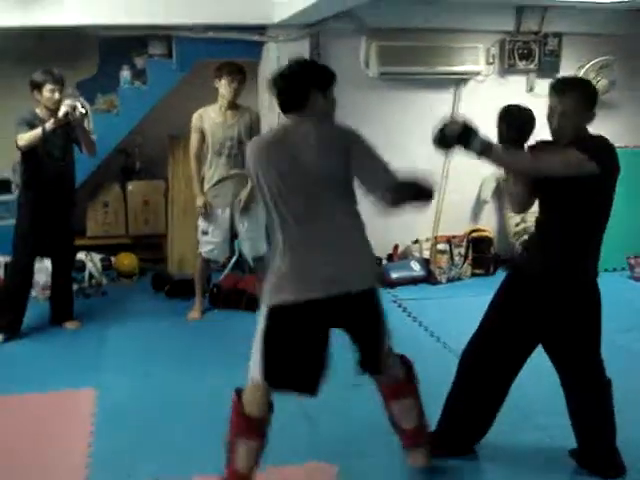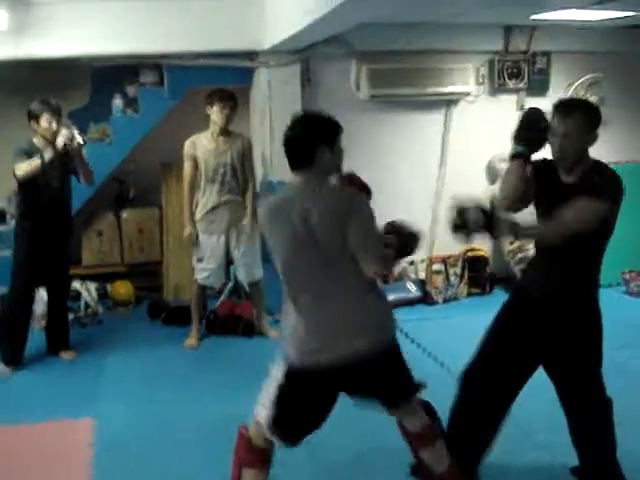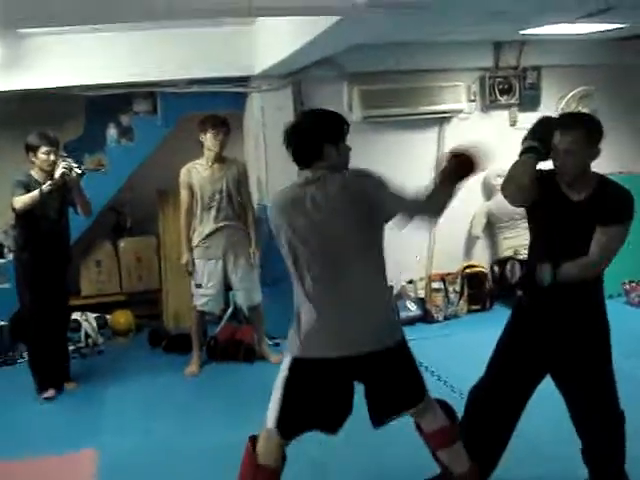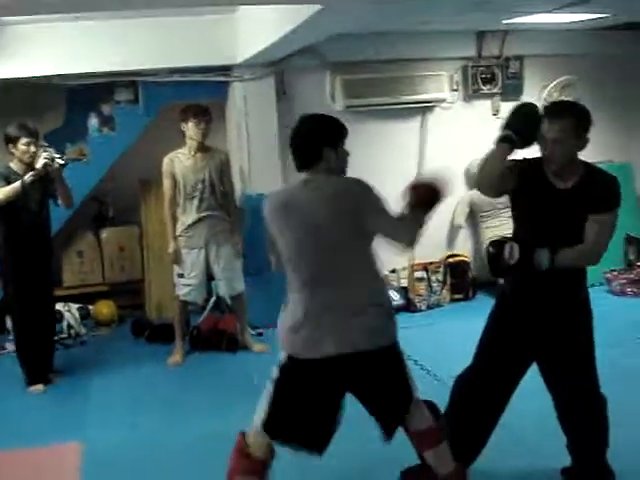
dt=0.2s
person 1, frame 1
left shoulder: (600, 154)
right shoulder: (543, 151)
left elbow: (541, 167)
right elbow: (519, 201)
left wrist: (475, 142)
right wrist: (512, 146)
left hip: (573, 285)
right hip: (530, 272)
left knee: (584, 375)
right knee: (483, 357)
right ankle: (454, 437)
person 1, frame 2
left shoulder: (605, 182)
right shoulder: (542, 171)
left elbow: (558, 229)
right elbow: (509, 200)
left wrist: (497, 225)
right wrist: (521, 149)
left hip: (574, 307)
right hip: (530, 297)
left knee: (585, 396)
right knee: (482, 378)
person 1, frame 3
left shoulder: (614, 199)
right shoulder: (540, 183)
left elbow: (594, 262)
right elbow: (511, 192)
left wrist: (539, 273)
right wrist: (533, 148)
left hip: (582, 320)
right hip: (533, 312)
left knee: (599, 409)
right knee: (492, 395)
person 1, frame 4
left shoulder: (601, 187)
right shoulder: (524, 172)
left elbow: (592, 251)
right elbow: (485, 184)
left wrist: (537, 257)
right wrist: (509, 138)
left hip: (566, 307)
right hip: (516, 300)
left knee: (580, 397)
right knee: (478, 384)
person 2, frame 1
left shoulder: (258, 150)
right shoulder: (340, 139)
right elbow: (389, 194)
right wrist: (414, 190)
left hip: (291, 286)
right hip: (351, 280)
left knee: (259, 388)
right knee: (385, 363)
person 2, frame 2
left shoulder: (268, 211)
right shoulder: (347, 200)
right elbow: (375, 270)
right wrist: (393, 249)
left hip: (308, 347)
right hip: (368, 336)
left knee: (260, 431)
right knee: (408, 407)
person 2, frame 3
left shoulder: (279, 207)
right shoulder: (357, 185)
right elbow: (428, 209)
right wrist: (454, 174)
left hip: (316, 342)
right hip: (376, 333)
left knee: (275, 436)
right knee: (423, 407)
person 2, frame 4
left shoulder: (274, 206)
right shoulder: (353, 193)
right elbow: (404, 235)
right wrist: (419, 207)
left hip: (307, 342)
right hip: (368, 335)
left knee: (263, 435)
right knee: (411, 409)
person 3, frame 1
left shoulder: (68, 123)
right shoulder: (28, 120)
left elbow: (91, 151)
right elbow: (22, 143)
left wrist: (80, 124)
right wrist: (55, 121)
left hip: (62, 203)
right hip: (33, 203)
left knee: (64, 261)
left ankle: (62, 314)
person 3, frame 2
left shoulder: (65, 153)
right shoulder: (25, 150)
left elbow: (88, 180)
left wrist: (77, 153)
right wrist: (53, 152)
left hip: (59, 231)
right hip: (30, 232)
left knee: (59, 290)
left ankle: (58, 343)
person 3, frame 3
left shoulder: (63, 184)
right shoulder: (23, 183)
left elbow: (86, 212)
right elbow: (19, 205)
left wrist: (75, 184)
right wrist: (51, 183)
left hip: (58, 263)
right hip: (30, 264)
left knee: (59, 322)
right knee: (34, 323)
left ankle: (60, 375)
right ankle: (45, 382)
person 3, frame 4
left shoulder: (43, 176)
left elbow: (67, 204)
left wrist: (57, 175)
right wrist: (32, 175)
left hip: (42, 255)
left knee: (46, 316)
right knee: (22, 318)
left ankle: (44, 366)
right ankle: (34, 375)
person 4, frame 1
left shoulder: (250, 117)
right shoulder: (201, 117)
right elbow: (195, 158)
left wrist: (250, 187)
right wrist: (199, 194)
left hip: (245, 191)
right hip: (215, 193)
left knee: (257, 247)
right knee: (207, 251)
right ankle: (198, 301)
person 4, frame 2
left shoulder: (242, 143)
right shoulder: (194, 144)
left elbow: (250, 182)
right elbow: (189, 186)
left wrist: (252, 215)
right wrist: (189, 222)
left hip: (240, 218)
right hip: (208, 220)
left knee: (253, 273)
right knee: (202, 278)
left ankle: (262, 320)
right ankle: (195, 329)
person 4, frame 3
left shoulder: (237, 168)
right shoulder: (189, 172)
left elbow: (247, 208)
right elbow: (186, 214)
left wrist: (253, 242)
right wrist: (185, 250)
left hip: (238, 243)
right hip: (206, 245)
left knee: (252, 298)
right knee: (202, 305)
left ankle: (262, 345)
right ankle: (196, 356)
person 4, frame 4
left shoulder: (220, 157)
right shoulder: (171, 162)
left elbow: (230, 197)
right elbow: (170, 203)
left wrist: (237, 231)
right wrist: (172, 240)
left hip: (221, 232)
right hip: (188, 235)
left knee: (235, 288)
right knee: (184, 295)
left ankle: (245, 335)
right ankle: (179, 346)
